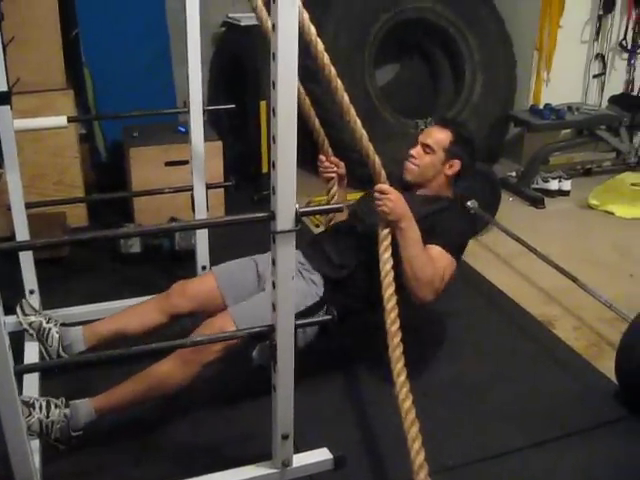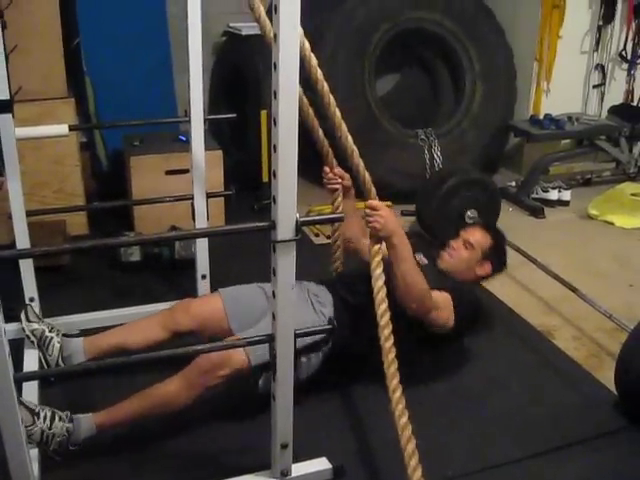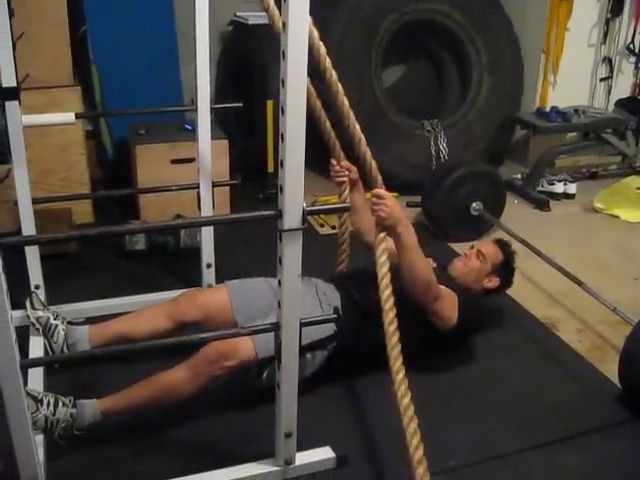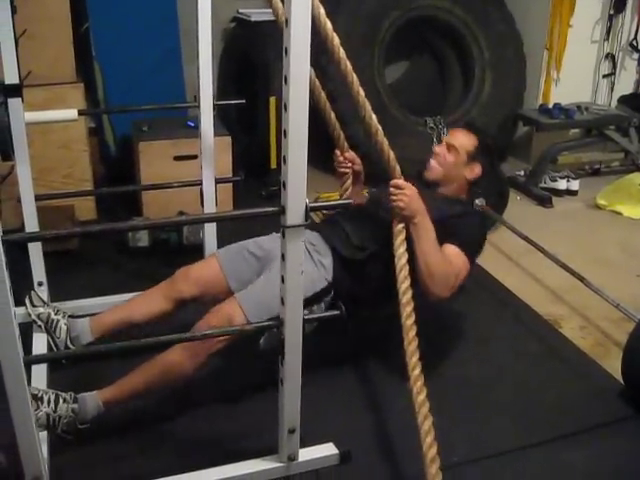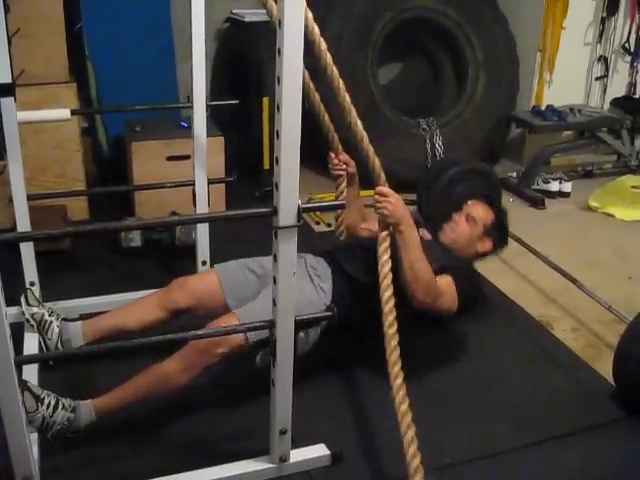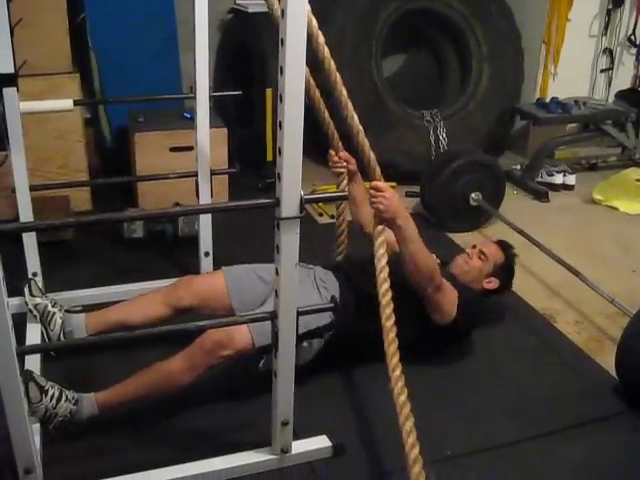
dt=0.5s
person 1, frame 1
left shoulder: (449, 220)
right shoulder: (403, 186)
left elbow: (424, 289)
left wrist: (405, 221)
right wrist: (338, 185)
left hip: (321, 291)
right hip: (298, 259)
left knee: (205, 343)
right knee: (180, 294)
left ankle: (75, 416)
right ankle: (69, 341)
person 1, frame 2
left shoulder: (456, 305)
right shoulder: (426, 256)
left elbow: (420, 305)
right elbow: (359, 246)
left wrist: (396, 237)
right wrist: (348, 196)
left hip: (330, 327)
right hip: (311, 294)
left knee: (210, 367)
right knee: (184, 313)
left ankle: (75, 429)
right ankle: (69, 351)
person 1, frame 3
left shoulder: (458, 306)
right shoulder: (435, 271)
left elbow: (423, 291)
right elbow: (371, 238)
left wrist: (402, 225)
right wrist: (356, 188)
left hip: (334, 324)
right hip: (317, 291)
left knee: (215, 358)
right knee: (189, 304)
left ankle: (80, 415)
right ankle: (75, 339)
person 1, frame 4
left shoulder: (465, 222)
right shoulder: (417, 183)
left elbow: (438, 285)
left wrist: (419, 216)
right wrist: (356, 179)
left hip: (328, 272)
right hip: (306, 239)
left knee: (213, 329)
right knee: (185, 281)
left ankle: (83, 407)
right ankle: (75, 332)
person 1, frame 5
left shoulder: (462, 278)
right shoulder: (428, 232)
left elbow: (424, 295)
right elbow: (358, 232)
left wrist: (405, 226)
right wrist: (352, 182)
left hip: (326, 294)
right hip: (306, 263)
left knee: (207, 345)
right knee: (180, 290)
left ankle: (76, 415)
right ankle: (69, 335)
person 1, frame 6
left shoulder: (458, 304)
right shoulder: (436, 258)
left elbow: (425, 283)
right elbow: (373, 229)
left wrist: (402, 219)
right wrist: (355, 179)
left hip: (331, 307)
right hip: (315, 275)
left knee: (214, 345)
right knee: (186, 290)
left ankle: (78, 407)
right ankle: (70, 326)
